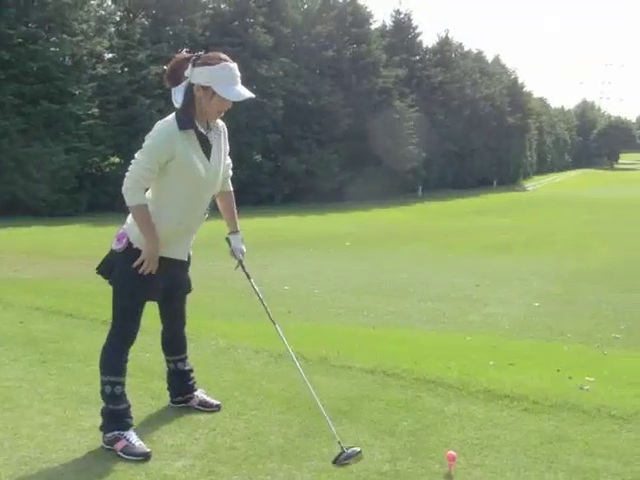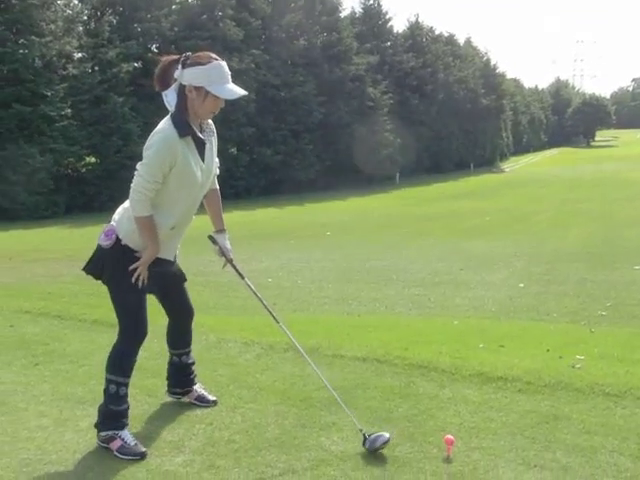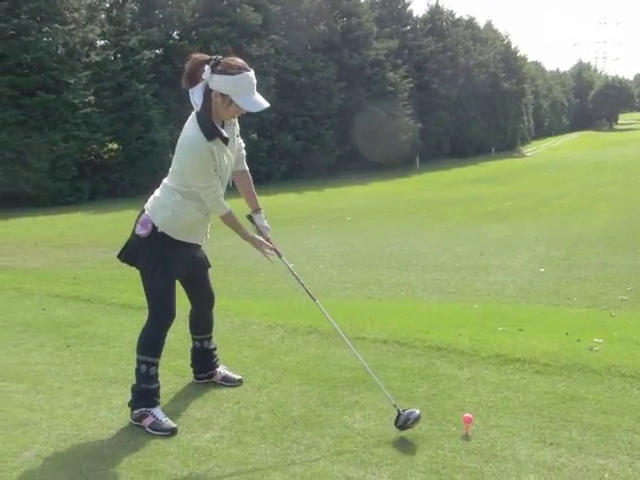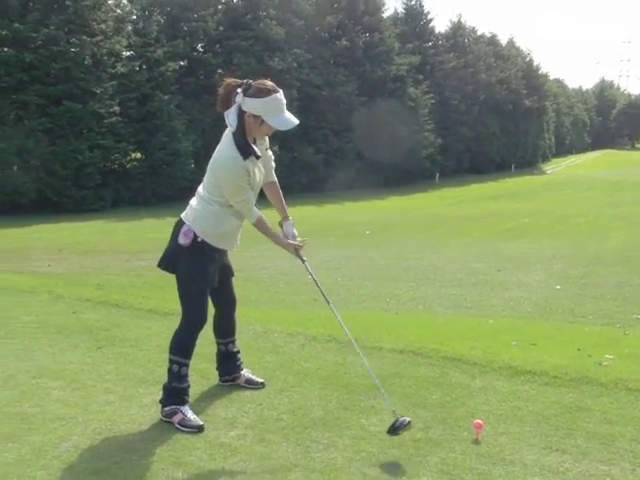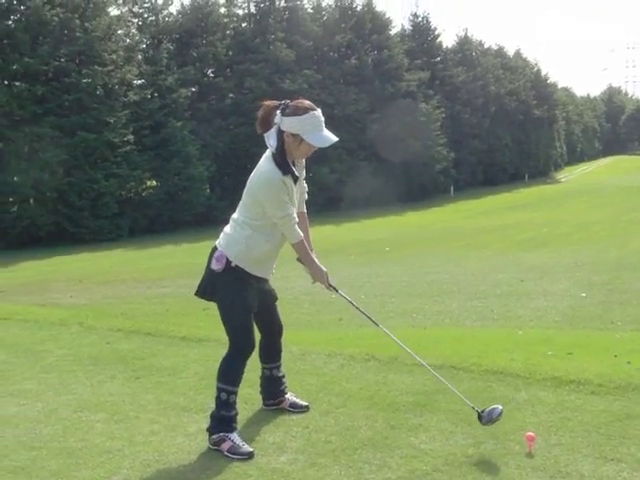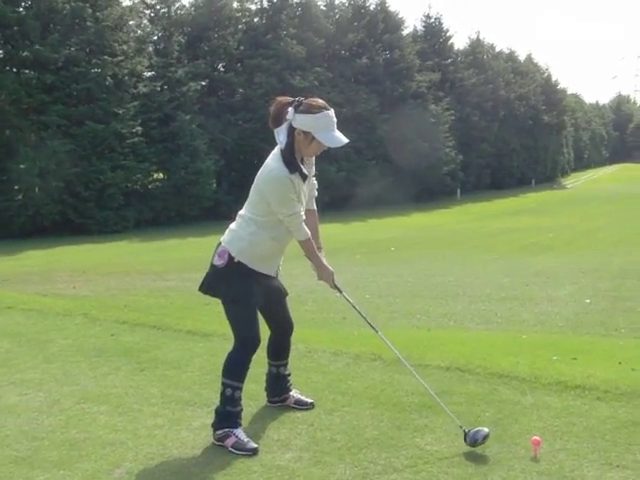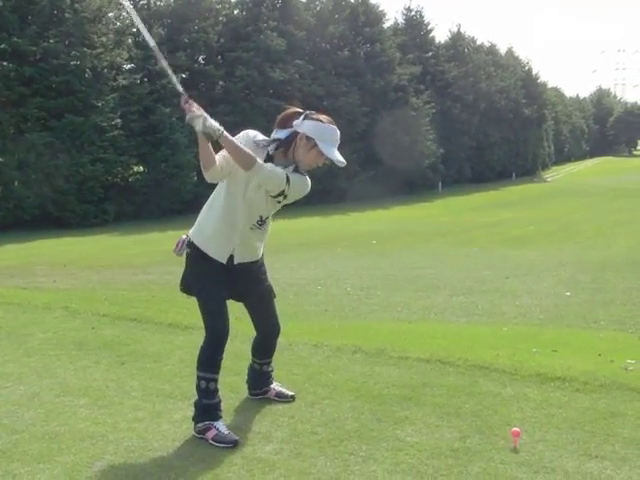
dt=0.7s
person 1, frame 1
left shoulder: (218, 131)
right shoulder: (168, 132)
left elbow: (222, 185)
right elbow: (132, 188)
left wrist: (234, 234)
right wrist: (151, 244)
left hip: (177, 249)
right hip: (142, 248)
left knee: (175, 323)
right knee: (123, 332)
left ankle: (182, 391)
right ankle: (115, 426)
person 1, frame 2
left shoulder: (207, 130)
right shoulder: (167, 138)
left elbow: (210, 184)
right elbow: (140, 198)
left wrist: (221, 234)
right wrist: (150, 251)
left hip: (163, 248)
right hip: (129, 246)
left knee: (182, 314)
right knee: (134, 331)
left ankle: (182, 384)
right ankle: (111, 424)
person 1, frame 3
left shoulder: (226, 121)
right shoulder: (197, 141)
left elbow: (239, 168)
right elbow: (215, 203)
left wrist: (259, 215)
right wrist: (250, 238)
left hip: (187, 233)
right hip: (161, 233)
left knee: (204, 301)
right knee: (162, 314)
left ankle: (205, 367)
right ankle: (143, 404)
person 1, frame 4
left shoulder: (256, 137)
right shoulder: (232, 160)
left elbow: (269, 179)
right elbow: (248, 212)
left wrist: (286, 221)
right wrist: (279, 240)
left hip: (214, 240)
right hip: (196, 240)
left knee: (226, 305)
right knee: (194, 317)
left ankle: (230, 369)
right ankle: (173, 401)
person 1, frame 5
left shoulder: (294, 161)
right shoulder: (270, 178)
left elbow: (300, 211)
right elbow: (290, 229)
left wrist: (312, 257)
right wrist: (313, 266)
left hip: (254, 266)
right hip: (233, 266)
left knee: (272, 330)
right knee: (242, 344)
left ankle: (274, 394)
right ankle: (221, 429)
person 1, frame 6
left shoulder: (304, 161)
right shoulder: (277, 174)
left elbow: (310, 209)
right elbow: (297, 228)
left wrist: (320, 253)
right wrist: (319, 264)
left hip: (264, 263)
right hip: (238, 261)
left knee: (283, 327)
right knee: (248, 339)
left ankle: (279, 391)
right ankle: (226, 424)
person 1, frame 7
left shoulder: (299, 182)
right shoulder: (250, 140)
left elbow: (253, 169)
right elbow: (215, 173)
left wrist: (216, 131)
right wrist: (207, 133)
left hip: (248, 259)
right hip: (208, 251)
left knee: (269, 328)
right knee: (217, 332)
left ankle: (259, 384)
right ankle: (206, 417)
